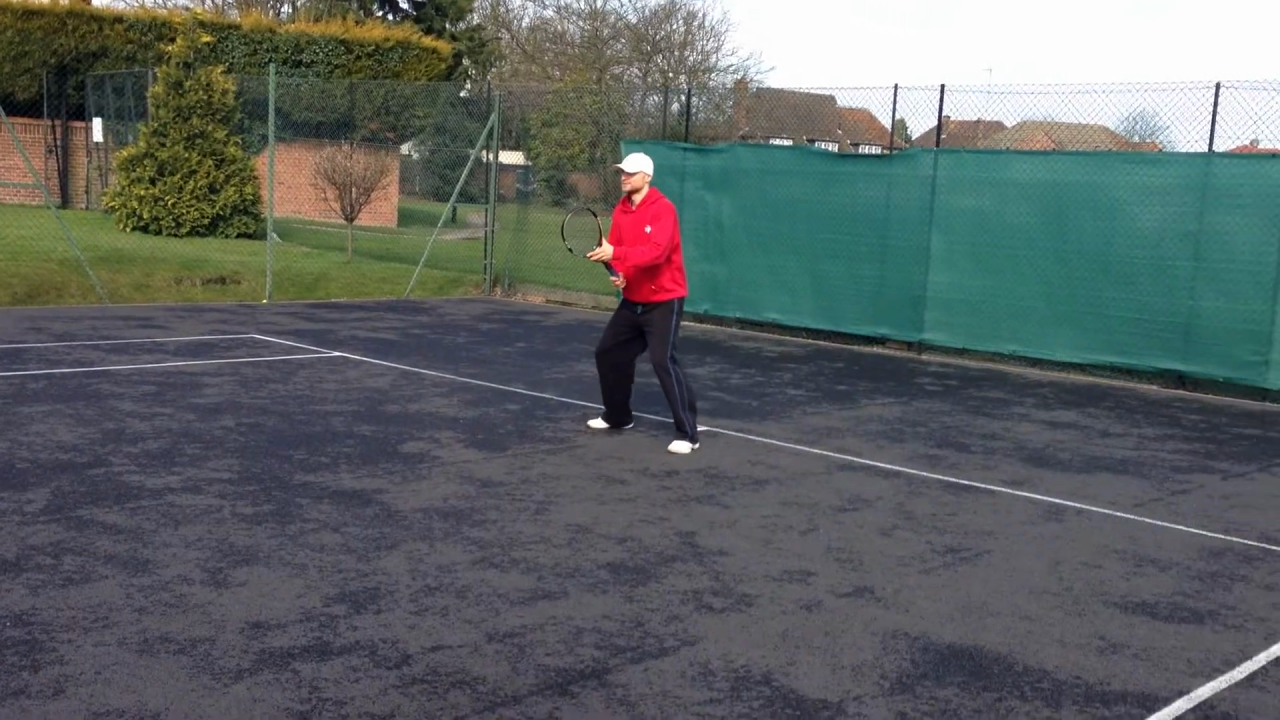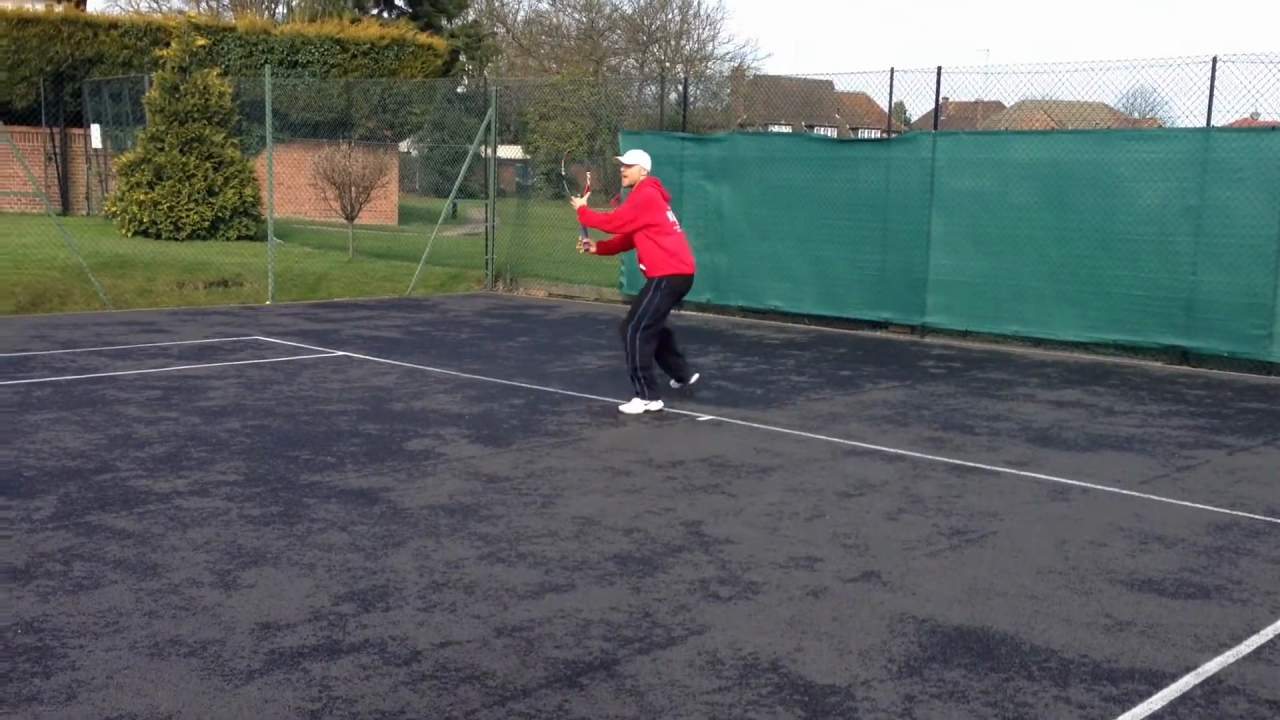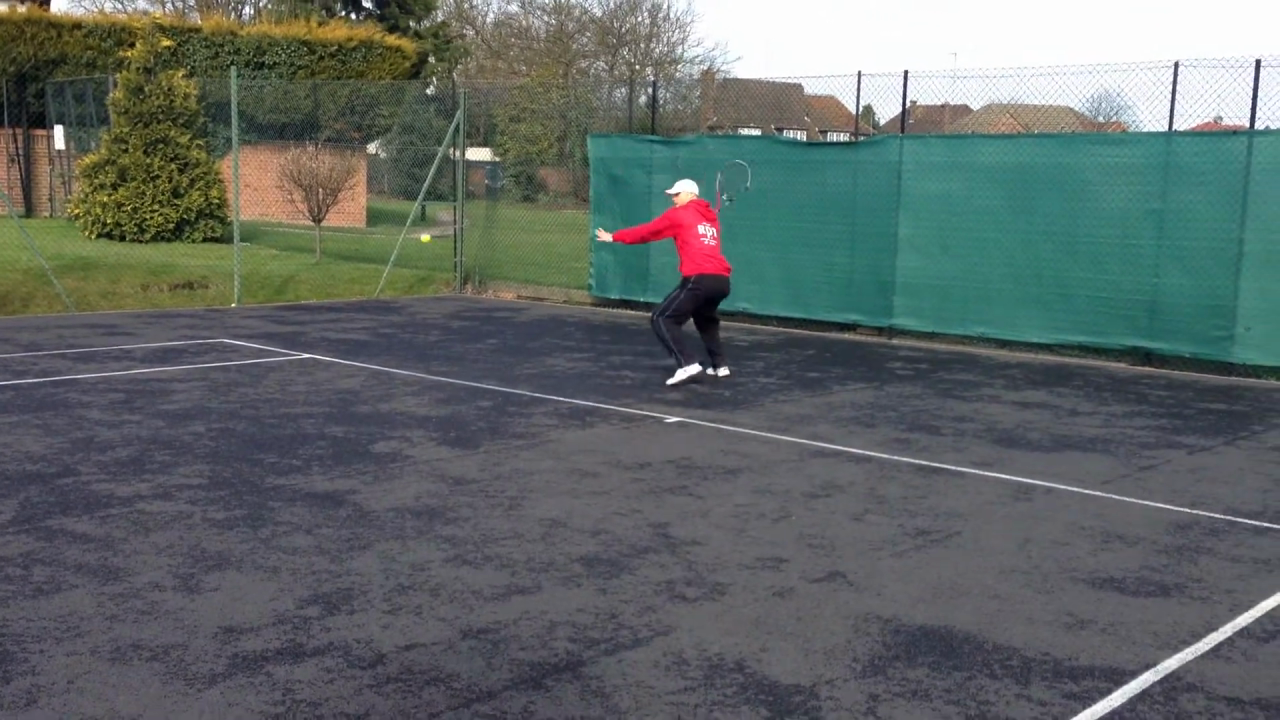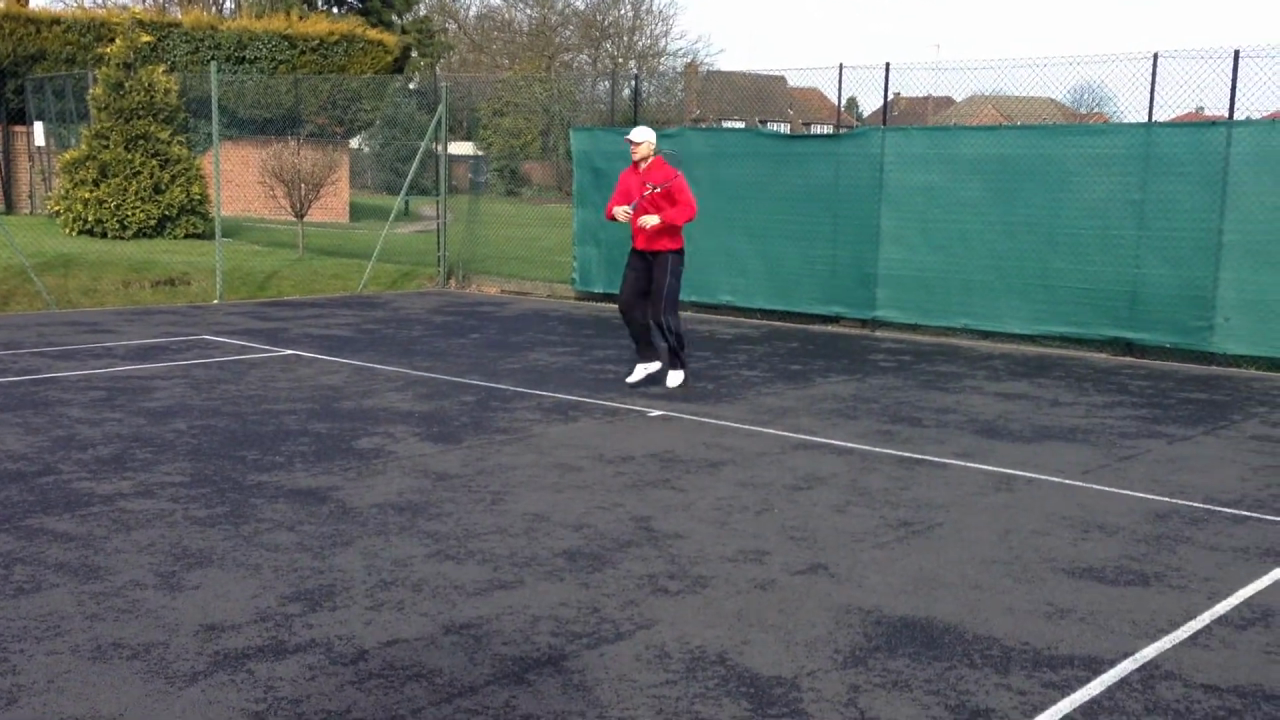
dt=1s
person 1, frame 1
left shoulder: (663, 209)
right shoulder: (621, 210)
left elbow: (656, 252)
right elbow: (616, 249)
left wrist: (616, 254)
right wrist: (618, 274)
left hip: (664, 301)
right hip: (632, 300)
left knee: (664, 362)
right knee: (608, 352)
left ankle: (687, 433)
right ankle: (617, 415)
person 1, frame 2
left shoulder: (645, 196)
right shoulder: (646, 196)
left elbow: (614, 222)
right elbow: (629, 238)
left wrist: (582, 210)
right wrist: (598, 247)
left hip: (669, 275)
right hip: (679, 273)
left knee: (634, 330)
right knee: (652, 327)
left ankle: (647, 396)
right ankle: (682, 373)
person 1, frame 3
left shoulder: (678, 215)
right shoulder: (711, 218)
left elbow: (645, 232)
left wrist: (614, 236)
left hip: (700, 279)
right hip: (722, 281)
left knee: (662, 319)
right knee: (706, 320)
left ankle: (687, 364)
right ankle: (719, 365)
person 1, frame 4
left shoulder: (670, 175)
right shoulder: (626, 176)
left elbow: (689, 209)
right elbow: (612, 207)
left wrist: (659, 218)
right wrist: (616, 211)
left hip: (668, 253)
right hip: (640, 253)
left knee: (661, 313)
right knee: (628, 304)
left ankle: (677, 363)
right ankle: (648, 358)
